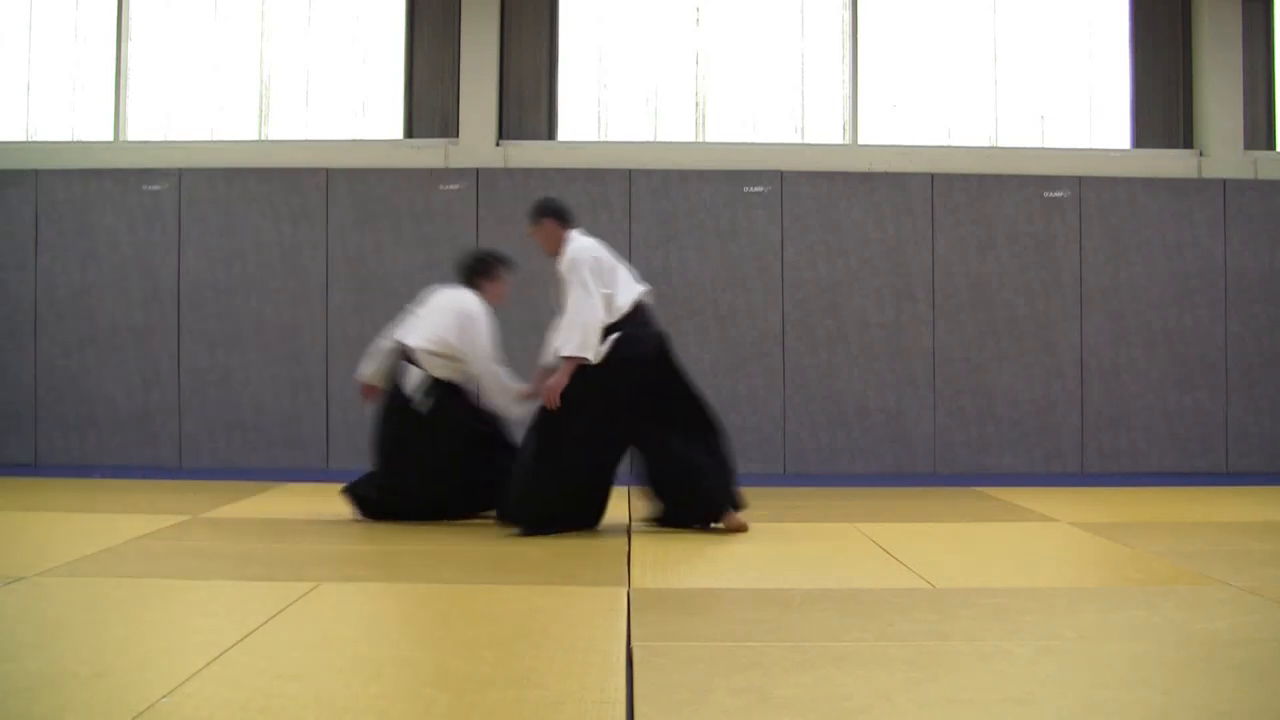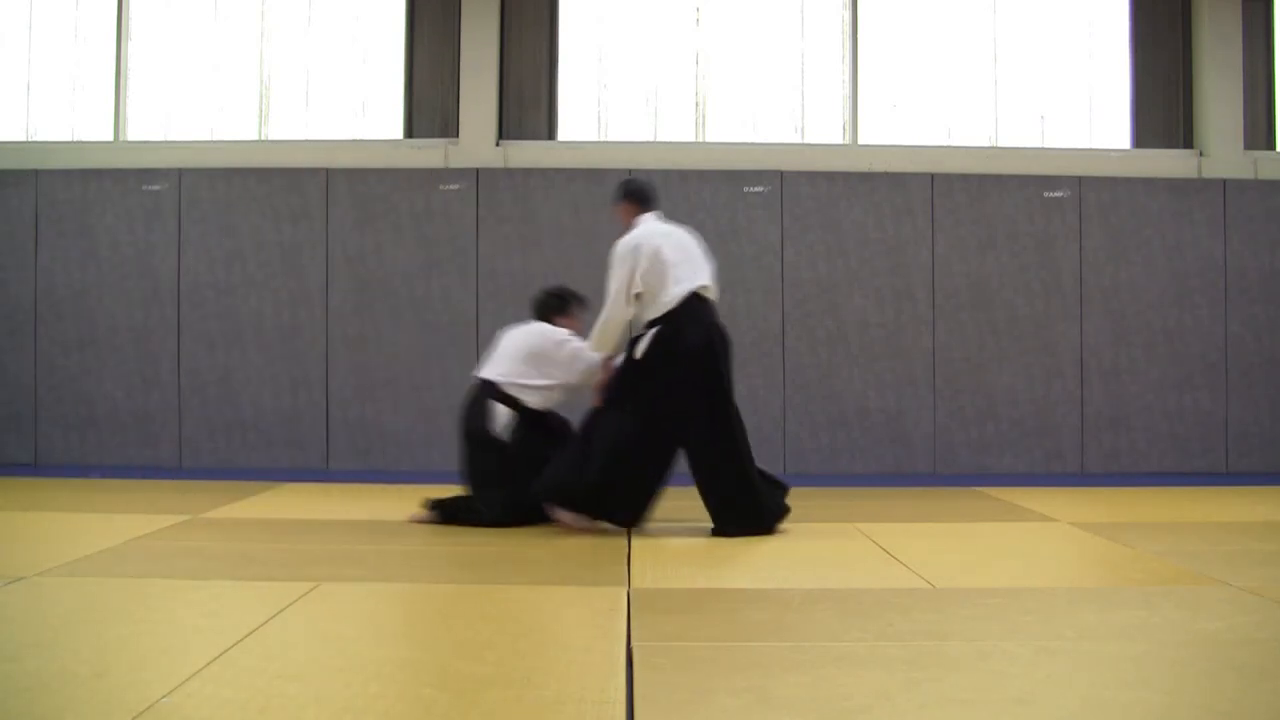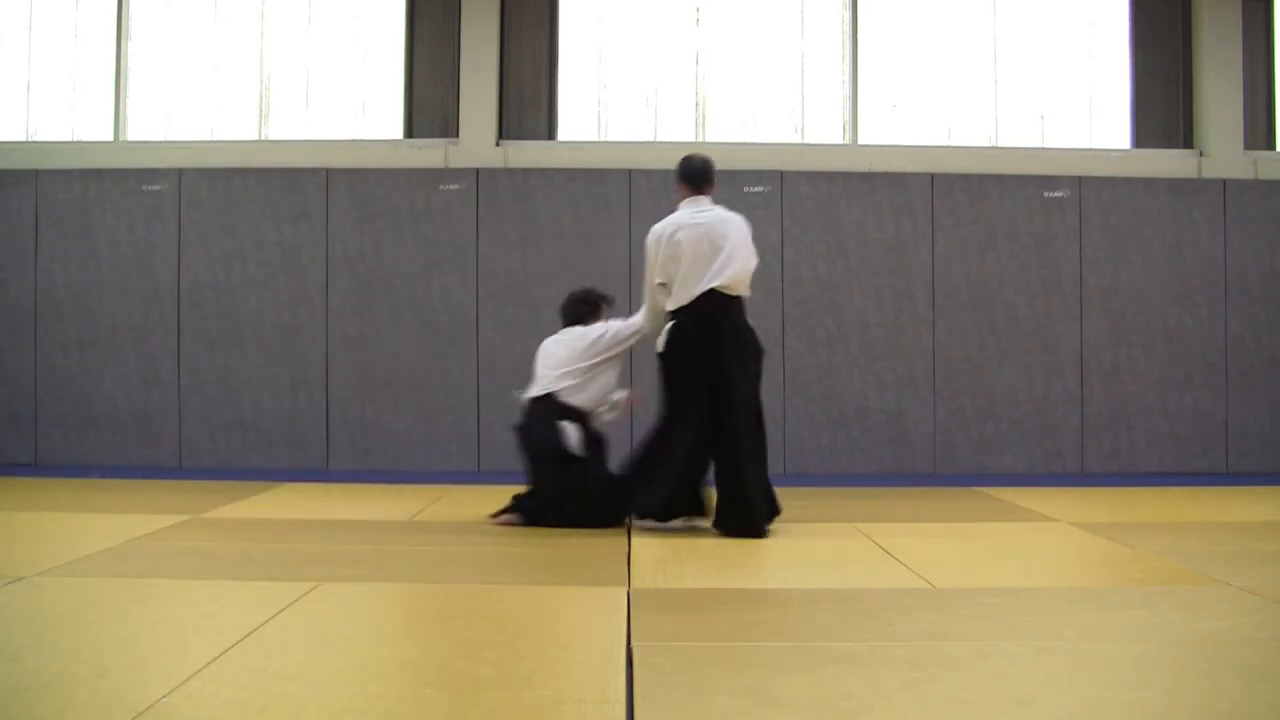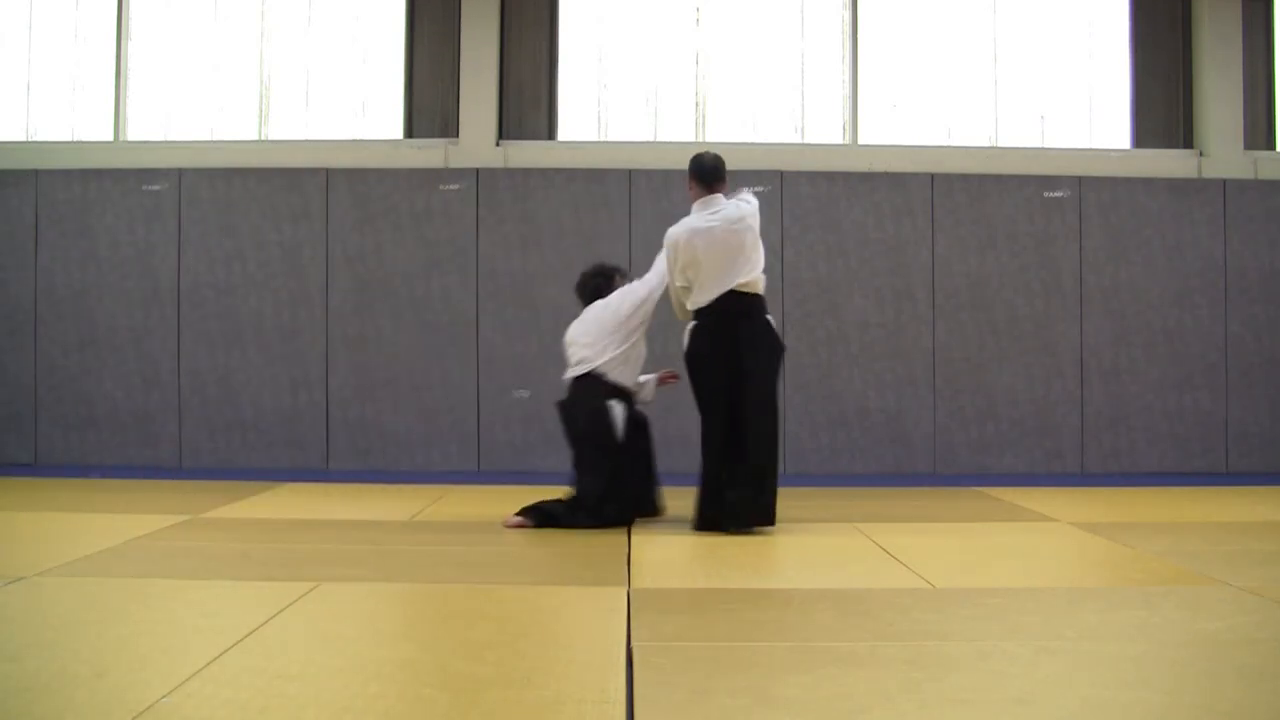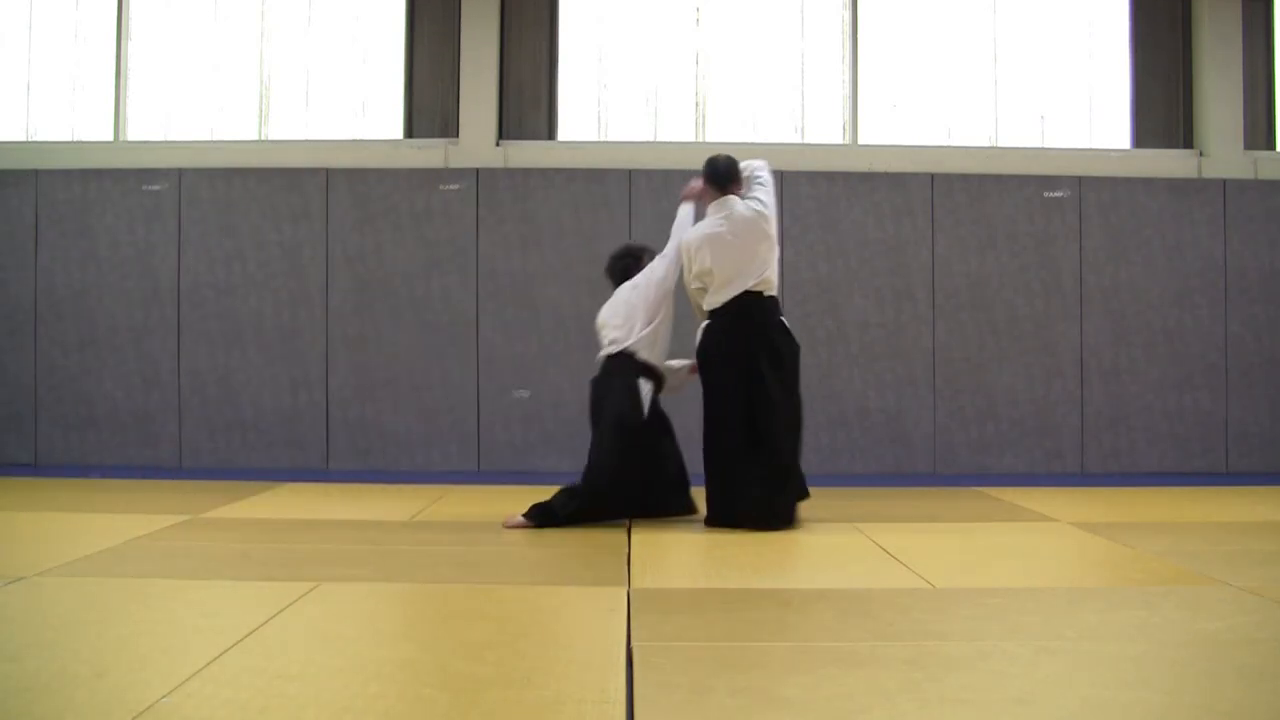
dt=0.2s
person 1, frame 1
left shoulder: (575, 256)
right shoulder: (589, 251)
left elbow: (584, 317)
right elbow: (566, 319)
left wrist: (564, 370)
right wrist: (547, 370)
left hip: (623, 347)
right hip: (646, 341)
left knee: (568, 425)
right knee: (675, 425)
left ankle: (541, 514)
right ankle: (716, 505)
person 1, frame 2
left shoulder: (630, 244)
right shoulder: (685, 237)
left elbow: (618, 308)
left wrist: (604, 359)
left hip: (666, 339)
right hip: (707, 331)
left knee: (624, 420)
right knee: (716, 427)
left ankle: (583, 502)
right ankle: (747, 514)
person 1, frame 3
left shoulder: (662, 231)
right shoulder: (736, 224)
left elbow: (655, 295)
left wrist: (671, 318)
left hip: (687, 329)
right hip: (731, 325)
left knee: (685, 421)
right knee: (739, 421)
left ankle: (663, 501)
right ankle: (742, 514)
person 1, frame 4
left shoulder: (679, 234)
right shoulder: (746, 212)
left elbow: (680, 294)
right wrist: (713, 193)
left hip: (709, 330)
right hip: (751, 322)
left knee: (719, 422)
right knee: (753, 419)
left ankle: (717, 510)
right ankle: (744, 507)
person 1, frame 5
left shoulder: (694, 238)
right shoulder: (759, 212)
left elbow: (697, 294)
right elbow: (759, 168)
right wrist: (731, 176)
left hip: (720, 332)
right hip: (764, 323)
left knee: (726, 424)
right knee: (774, 419)
left ankle: (730, 510)
right ankle: (771, 507)
person 2, frame 1
left shoulder: (442, 296)
right shoulder: (474, 312)
left elbow: (393, 335)
right elbow: (487, 373)
left wrist: (372, 374)
right wrist: (522, 396)
left hip: (417, 383)
right hip: (416, 390)
left knee: (480, 431)
right knee: (415, 473)
person 2, frame 2
left shoulder: (518, 333)
right shoulder: (558, 341)
right elbow: (596, 363)
left hip: (487, 412)
right hip: (493, 418)
left knee: (556, 436)
right knee: (513, 503)
right ankle: (443, 510)
person 2, frame 3
left shoulder: (549, 345)
right shoulder: (597, 337)
right elbow: (642, 321)
left wrist: (618, 401)
left hip: (538, 425)
right hip: (557, 431)
right knee: (604, 507)
right ankle: (528, 511)
person 2, frame 4
left shoulder: (576, 329)
right shoulder: (620, 305)
right elbow: (657, 277)
left wrist: (651, 380)
left hip: (580, 406)
right hip: (601, 410)
right knee: (603, 502)
right ankle: (536, 516)
person 2, frame 5
left shoulder: (608, 312)
right shoulder: (645, 286)
right elbow: (674, 249)
left wrist: (684, 367)
right wrist: (688, 204)
left hip: (612, 387)
right hip: (628, 394)
right knee: (610, 470)
right ankle: (541, 516)
